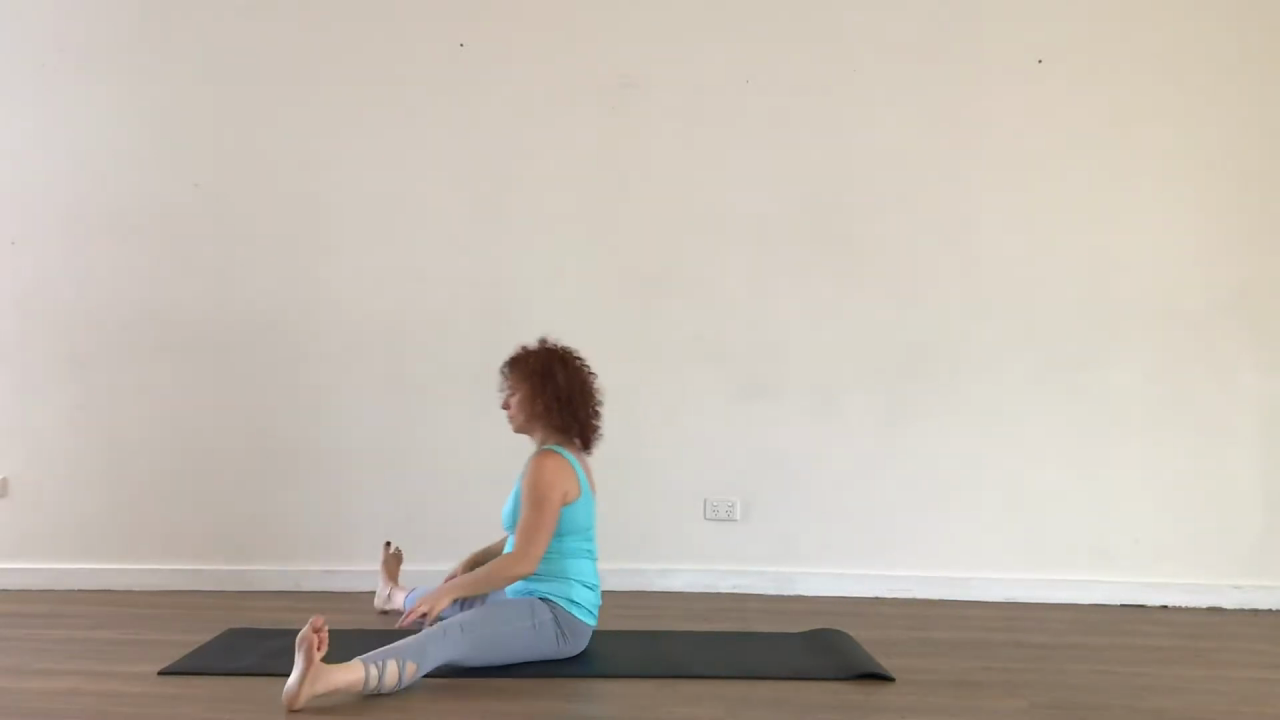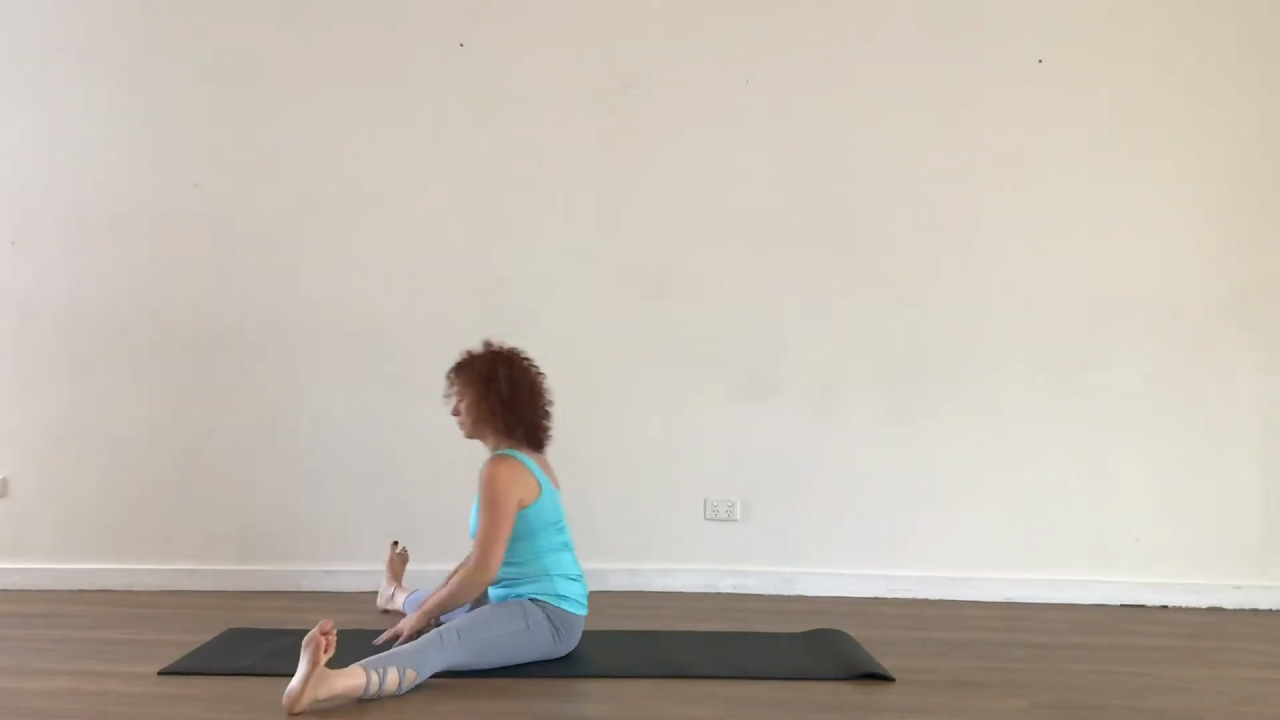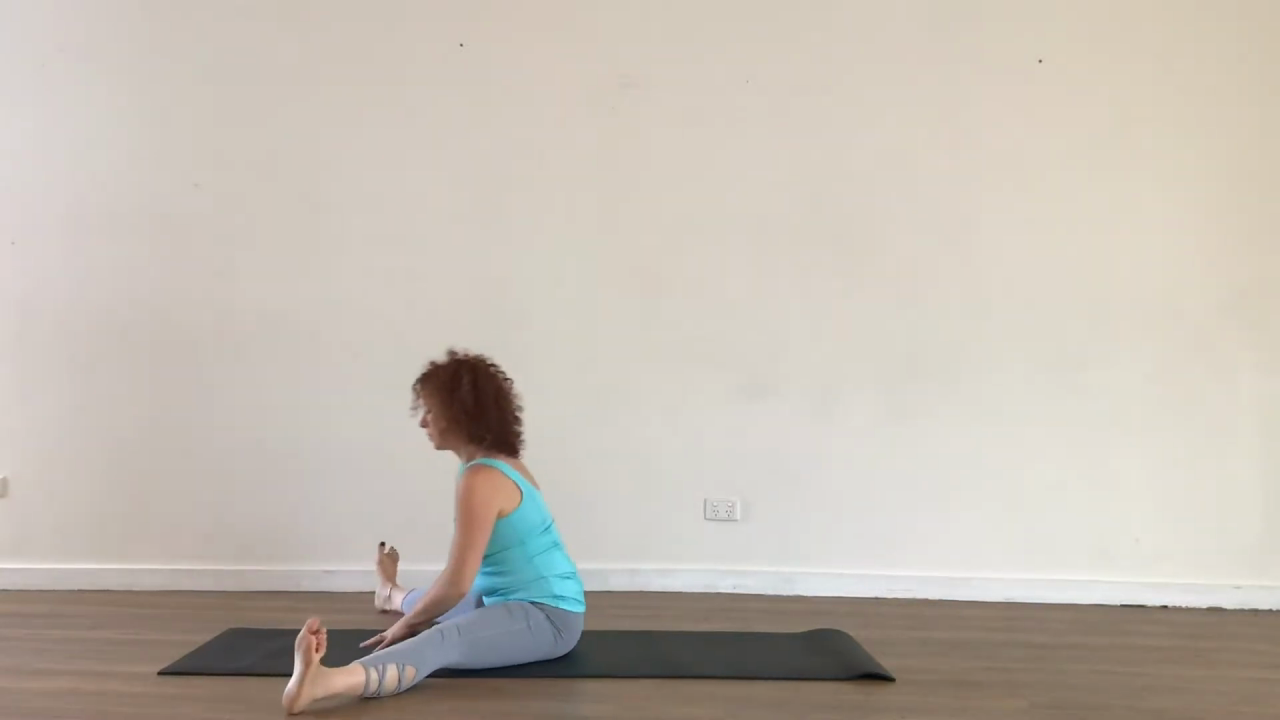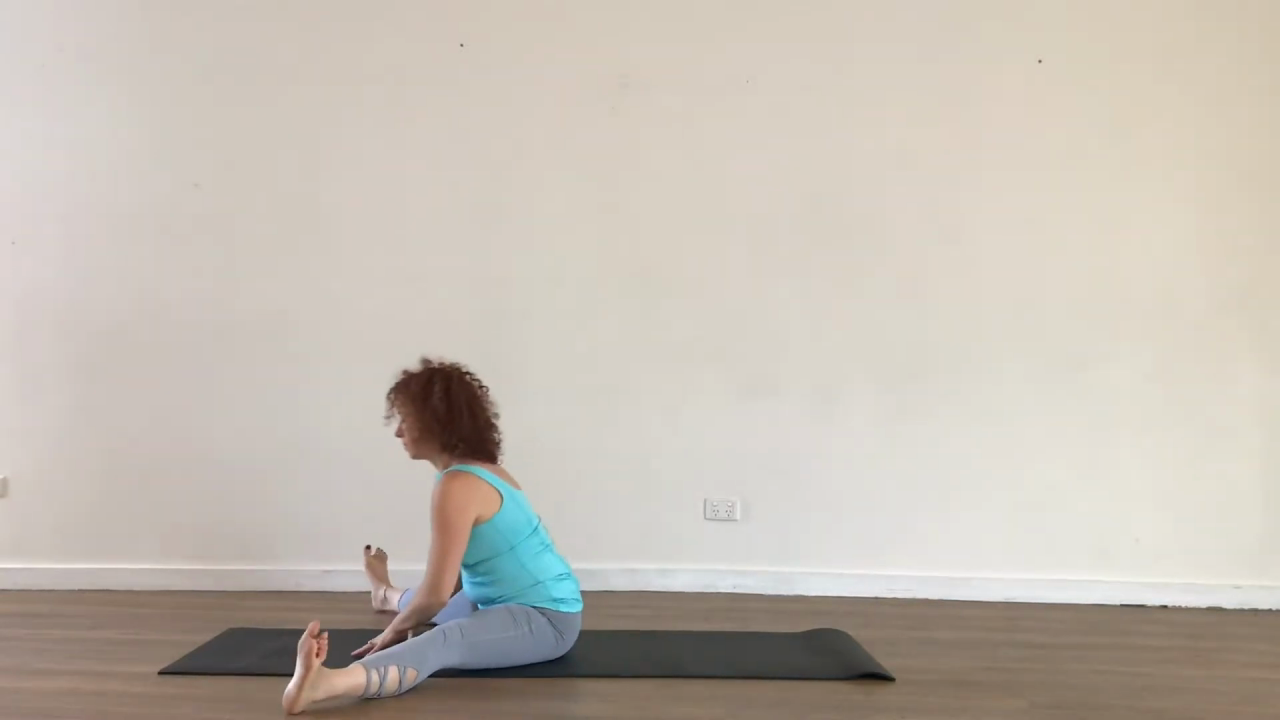
dt=0.2s
person 1, frame 1
left shoulder: (547, 465)
right shoulder: (562, 457)
left elbow: (524, 561)
left wrist: (450, 590)
right wrist: (468, 566)
left hip: (558, 620)
right hip: (545, 604)
left knee: (444, 639)
right knee: (460, 601)
left ankle: (323, 680)
right ankle: (395, 596)
person 1, frame 2
left shoulder: (501, 471)
right shoulder: (522, 458)
left elbow: (482, 570)
right elbow: (488, 555)
left wrist: (424, 614)
right wrist: (429, 605)
left hip: (549, 618)
right hip: (530, 601)
left knee: (442, 645)
right knee: (447, 600)
left ankle: (325, 685)
right ankle: (397, 595)
person 1, frame 3
left shoulder: (480, 480)
right shoulder: (499, 464)
left elbow: (457, 582)
right elbow: (467, 571)
left wrist: (408, 623)
right wrist: (415, 613)
left hip: (547, 618)
right hip: (527, 602)
left knee: (440, 642)
right knee: (443, 605)
left ankle: (323, 683)
right ankle: (393, 594)
person 1, frame 4
left shoulder: (456, 487)
right shoulder: (480, 470)
left elbow: (436, 591)
right elbow: (449, 583)
left wrist: (397, 628)
right wrist: (405, 616)
left hip: (546, 620)
right hip: (523, 603)
left knee: (441, 644)
right knee: (447, 607)
left ankle: (323, 684)
right ankle: (389, 595)
